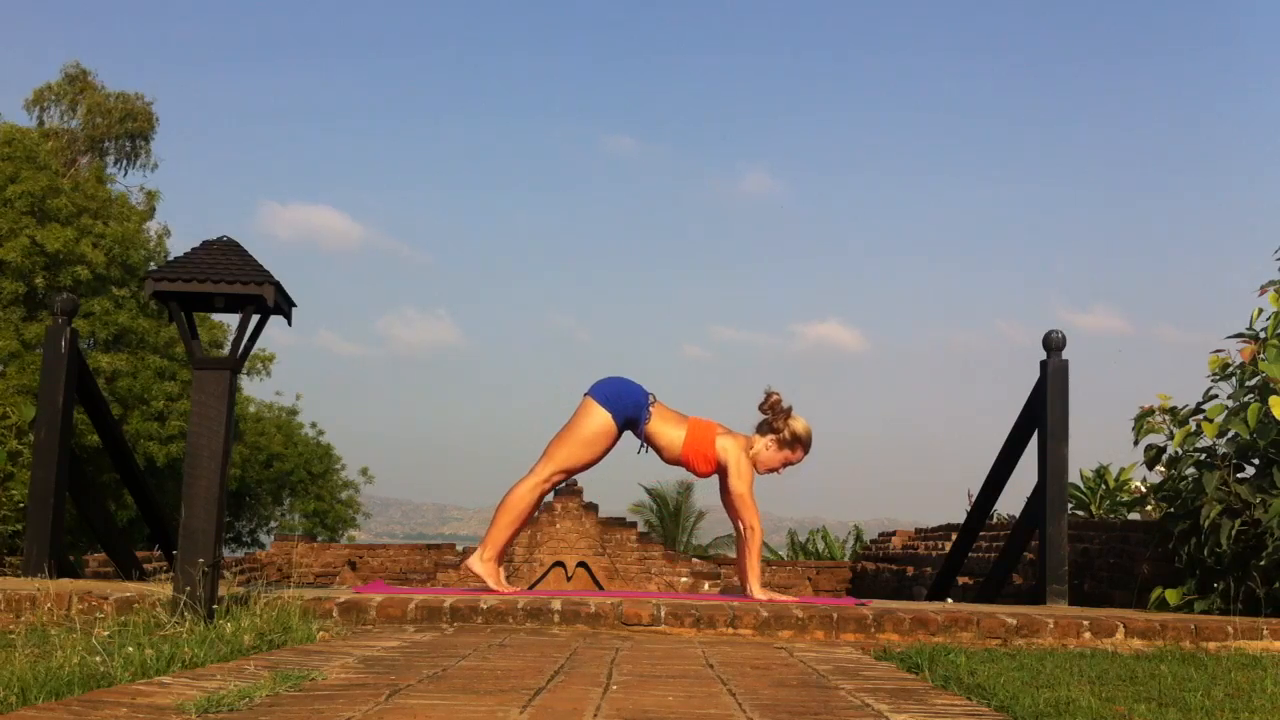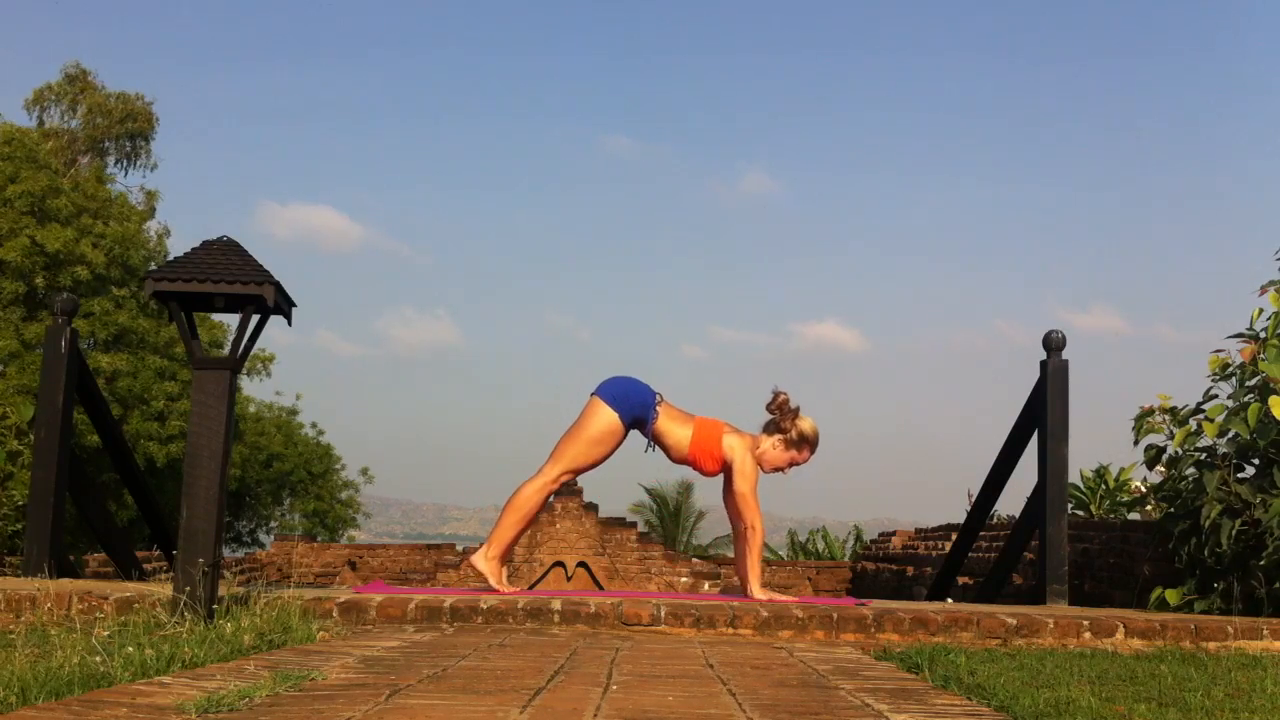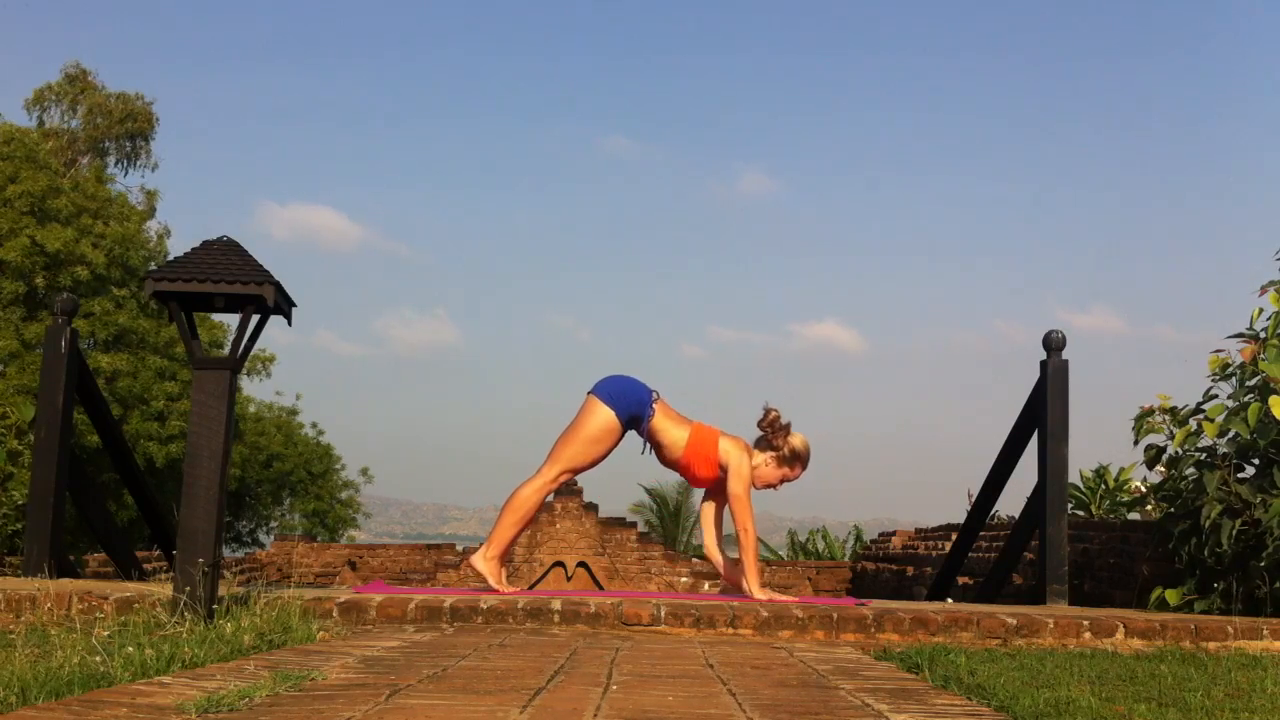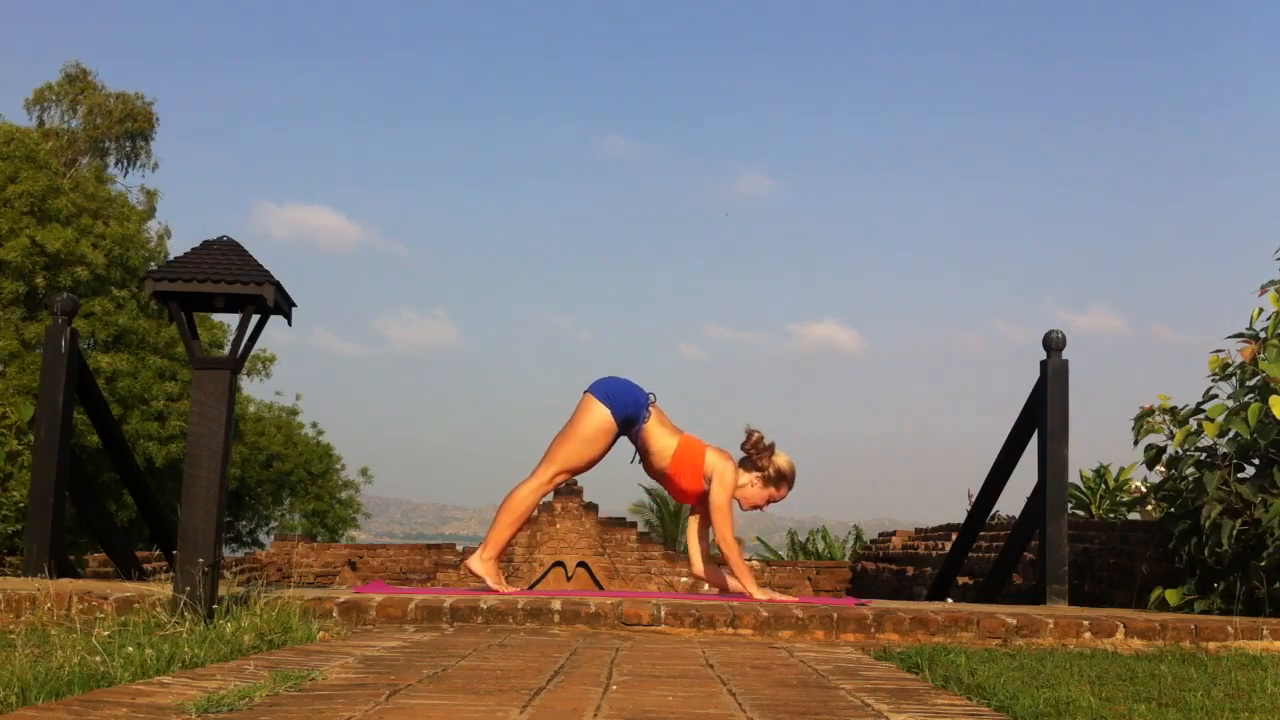
dt=0.3s
person 1, frame 1
left shoulder: (731, 456)
right shoulder: (736, 452)
left elbow: (743, 526)
right elbow: (752, 526)
left wrist: (749, 586)
right wrist: (756, 588)
left hip: (626, 407)
right hip: (620, 401)
left knee: (549, 479)
right knee: (544, 476)
left ankle: (494, 560)
right ankle: (485, 556)
person 1, frame 2
left shoulder: (737, 458)
right shoulder: (742, 451)
left elbow: (741, 527)
right elbow: (753, 525)
left wrist: (749, 586)
right wrist: (756, 587)
left hip: (631, 406)
right hip: (627, 400)
left knee: (555, 477)
right knee: (552, 476)
left ankle: (498, 559)
right ankle: (490, 554)
person 1, frame 3
left shoulder: (722, 476)
right shoulder: (738, 457)
left elbow: (712, 548)
right elbow: (745, 530)
left wrist: (749, 587)
right wrist: (756, 589)
left hip: (629, 406)
right hip: (623, 399)
left knee: (555, 478)
right knee: (551, 476)
left ankle: (495, 558)
right ankle: (489, 555)
person 1, frame 4
left shoulder: (707, 492)
right shoulder: (723, 470)
left elbow: (699, 564)
right elbow: (725, 540)
left wrist: (746, 589)
right wrist: (755, 590)
left hip: (621, 408)
right hip: (618, 399)
left knee: (550, 479)
right knee: (546, 477)
left ankle: (491, 558)
right ankle: (486, 556)
